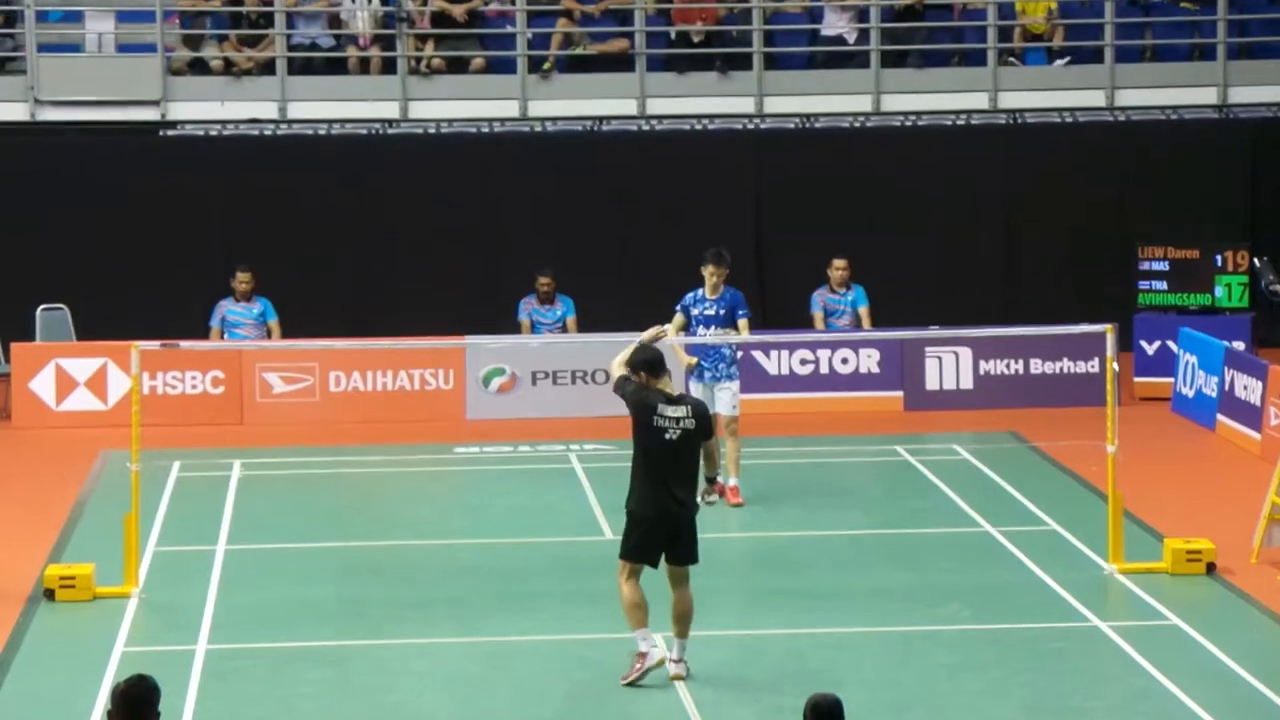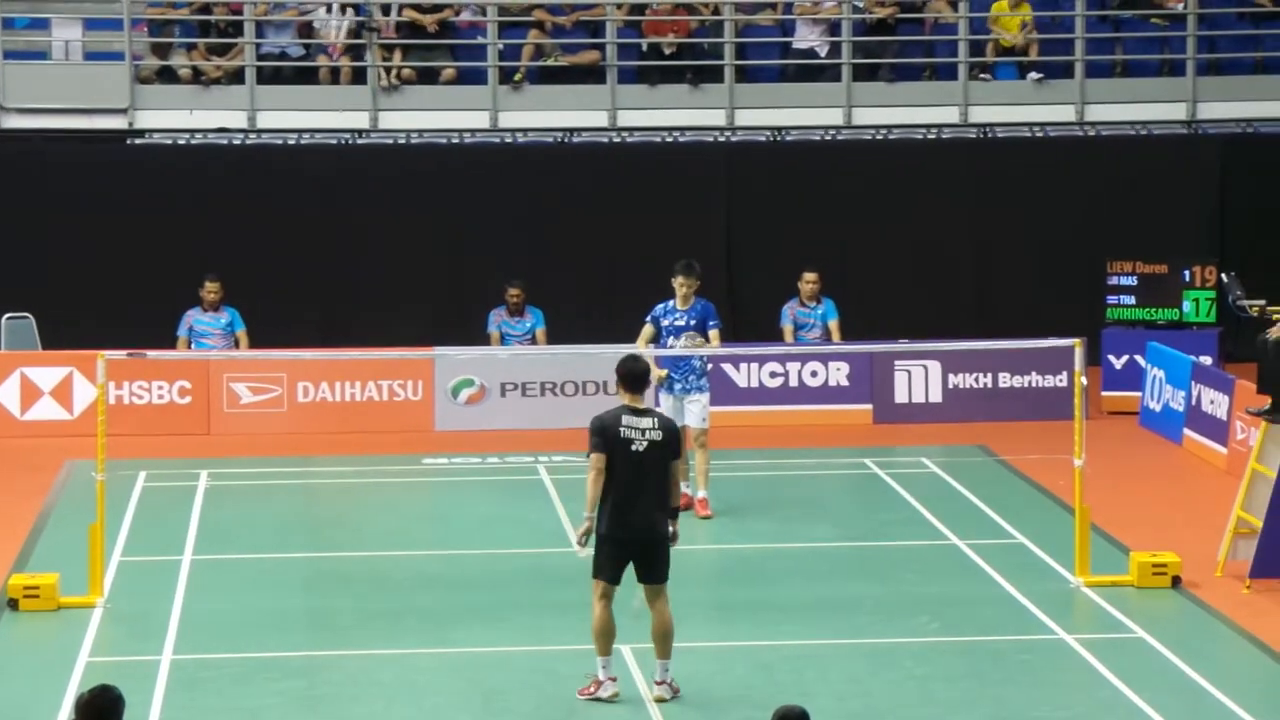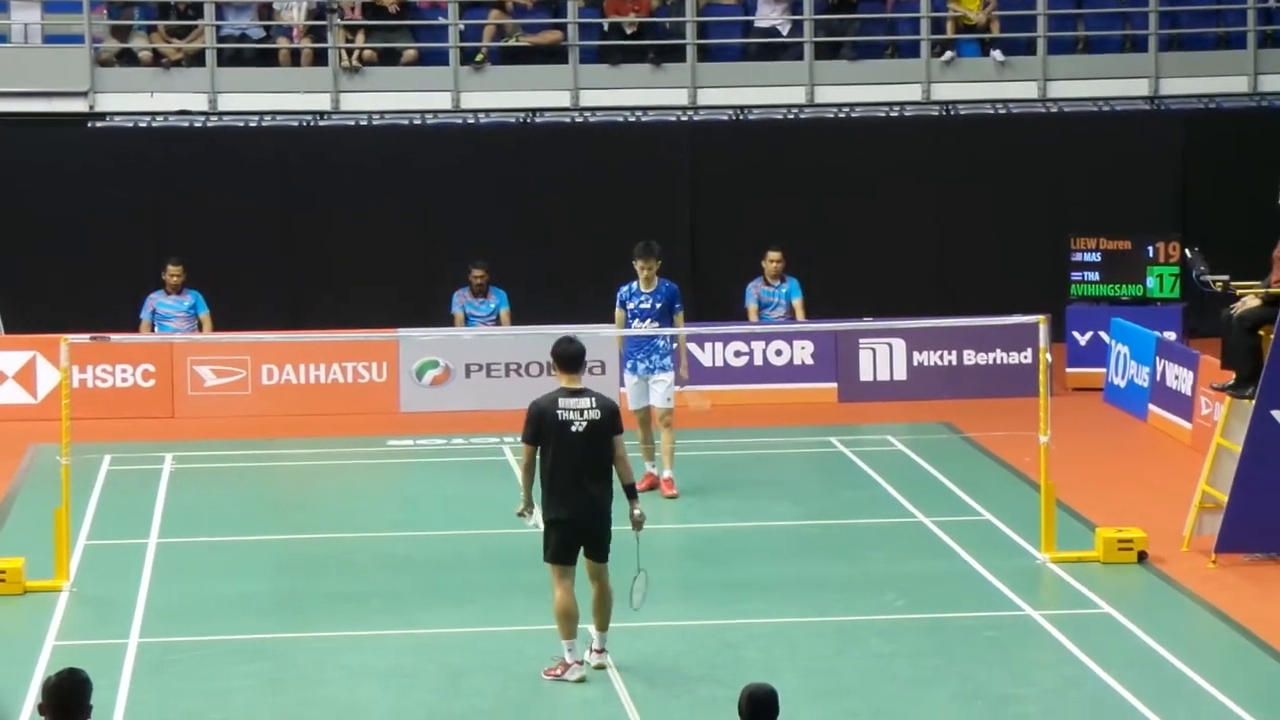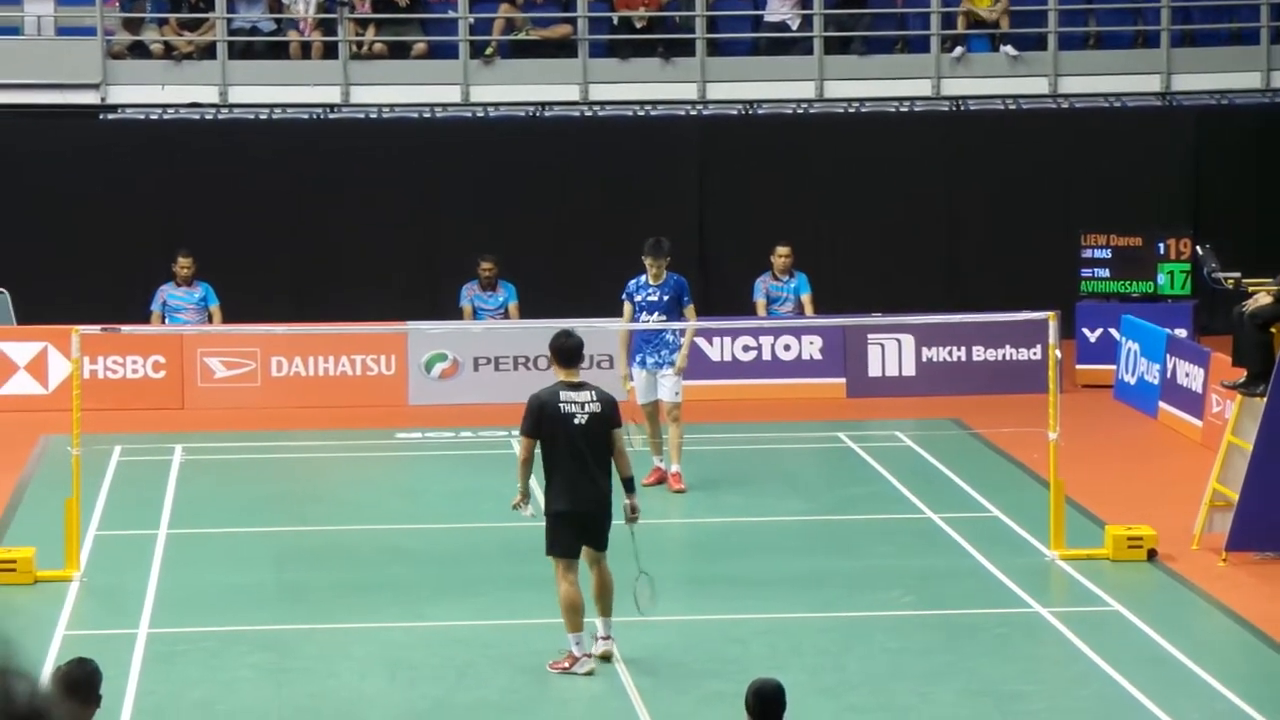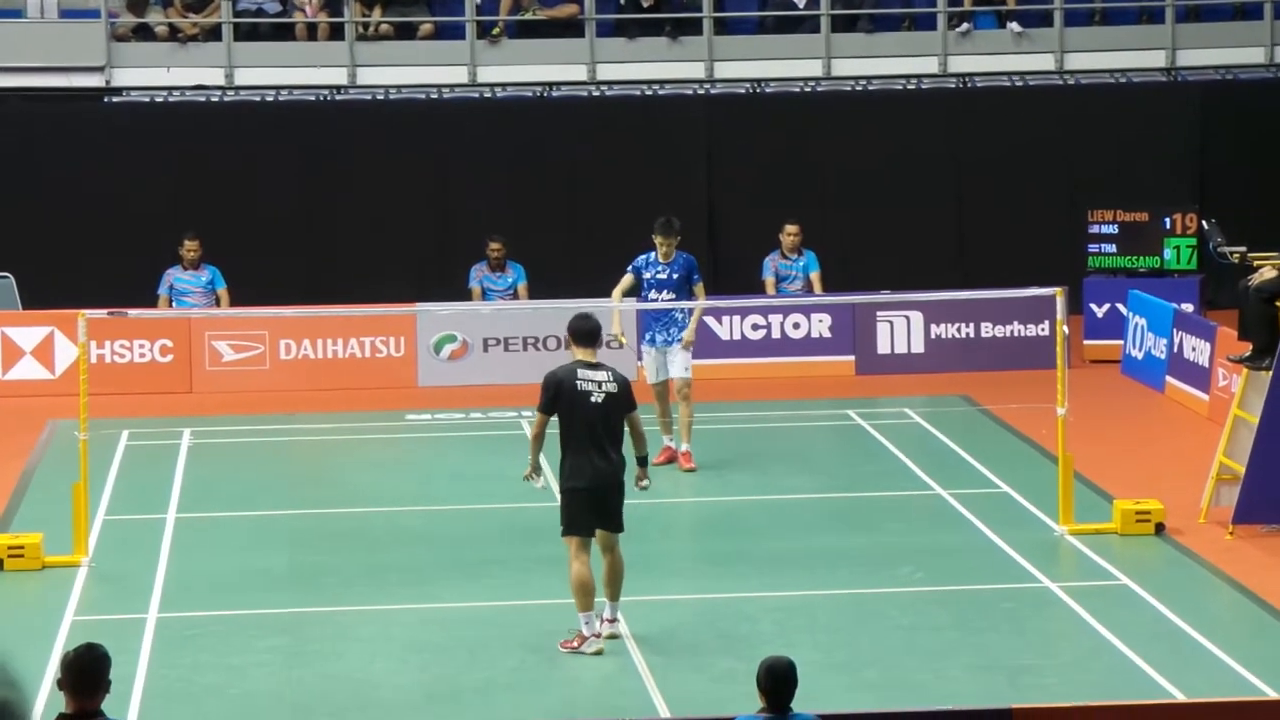
dt=1s
person 1, frame 1
left shoulder: (641, 401)
right shoulder: (697, 408)
left elbow: (615, 367)
right elbow: (709, 453)
left wrist: (642, 340)
left hip: (646, 510)
right hip: (683, 511)
left knee: (628, 577)
right knee: (680, 583)
left ankle: (648, 648)
right ankle: (678, 660)
person 1, frame 2
left shoulder: (604, 422)
right shoulder: (668, 426)
left elbow: (596, 471)
right elbow: (675, 480)
left wrist: (588, 517)
right wrist: (673, 519)
left hip: (614, 527)
right hip: (654, 529)
left knee: (602, 599)
right knee: (658, 601)
left ankle: (605, 678)
right ankle: (663, 681)
person 1, frame 3
left shoulder: (541, 407)
right shoulder: (606, 405)
left elbow: (528, 461)
right elbow: (620, 458)
left wrist: (526, 498)
right wrist: (633, 500)
left hip: (560, 509)
right hip: (598, 507)
left knee: (562, 582)
right knee: (599, 576)
left ankle: (571, 661)
right ankle: (599, 649)
person 1, frame 4
left shoulder: (541, 401)
right shoulder: (605, 399)
left elbow: (526, 454)
right elbow: (619, 451)
left wrist: (523, 490)
right wrist: (630, 494)
left hip: (562, 502)
right hip: (599, 499)
left knee: (566, 573)
right knee: (598, 562)
left ankle: (579, 654)
right ankle: (605, 638)
person 1, frame 5
left shoulder: (558, 378)
right shoulder: (618, 379)
left elbow: (538, 429)
right elbow: (636, 429)
left wrist: (534, 462)
right wrist: (642, 466)
left hip: (577, 478)
right hip: (612, 477)
left knee: (578, 552)
right knee: (610, 546)
left ankle: (589, 633)
right ankle: (611, 619)
person 2, frame 1
left shoulder: (735, 297)
right shoulder: (690, 299)
left elbow: (744, 331)
right elbow: (672, 331)
left wrist: (738, 337)
right wrist: (682, 356)
left hip: (726, 372)
right hip: (699, 372)
left knee: (730, 426)
left ankle: (733, 484)
right ankle: (714, 481)
person 2, frame 2
left shoulder: (706, 309)
right shoulder: (661, 310)
left elbow: (716, 344)
right elbow: (641, 342)
left wrist: (705, 346)
right wrist: (653, 368)
left hip: (696, 384)
right hip: (668, 384)
left knee: (700, 439)
left ankle: (702, 497)
right ankle: (685, 492)
person 2, frame 3
left shoulder: (670, 290)
right shoulder: (625, 292)
left elbow: (679, 329)
left wrist: (684, 364)
right wrist: (624, 359)
left hip: (661, 365)
right hip: (633, 366)
left knee: (665, 419)
right knee: (641, 420)
left ankle: (667, 476)
right ankle: (650, 472)
person 2, frame 4
left shoulder: (678, 284)
right shoulder: (633, 286)
left elbow: (691, 320)
right elbow: (626, 326)
left wrist: (683, 353)
right wrist: (624, 362)
left hip: (669, 359)
right hip: (641, 359)
left knee: (672, 413)
right knee: (649, 414)
left ankle: (675, 471)
right ankle: (658, 466)
person 2, frame 5
left shoulder: (688, 262)
right shoulder: (643, 262)
left elbow: (701, 297)
right elbow: (618, 291)
left wrist: (692, 328)
right wrist: (616, 322)
left hip: (678, 337)
right hip: (651, 337)
left knee: (683, 391)
right knee: (659, 393)
left ankle: (685, 450)
right ankle: (668, 445)
